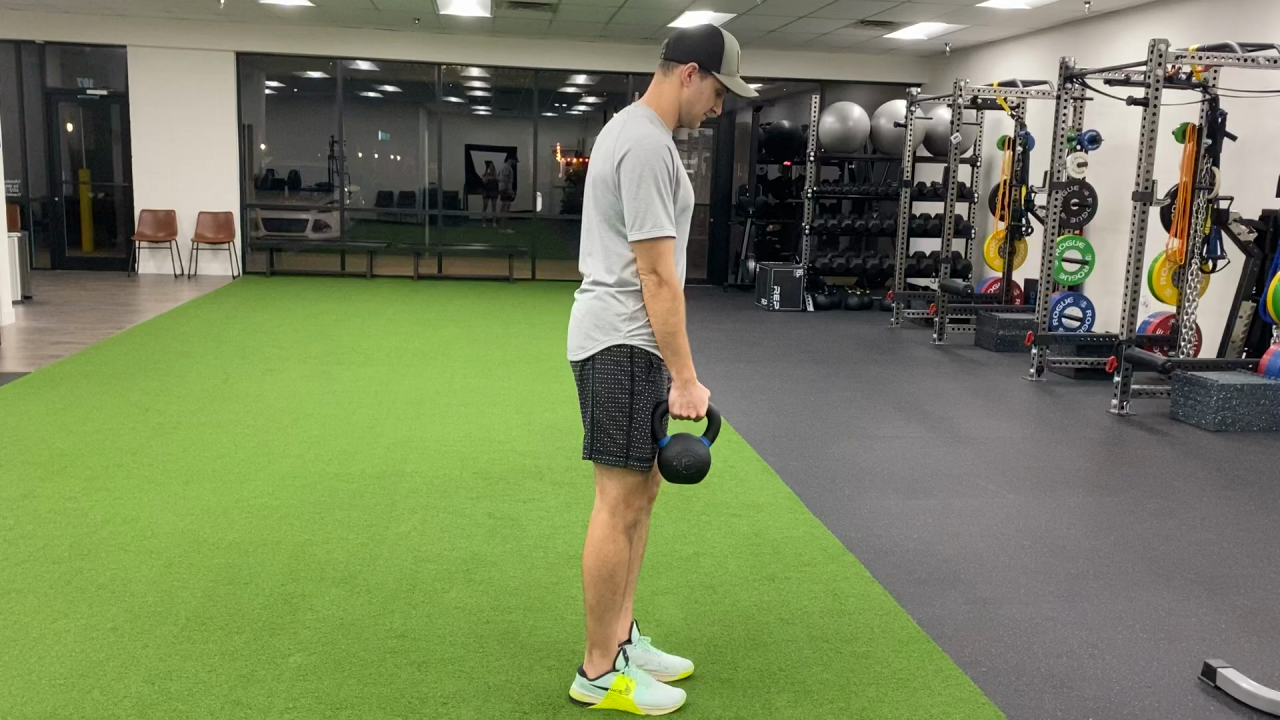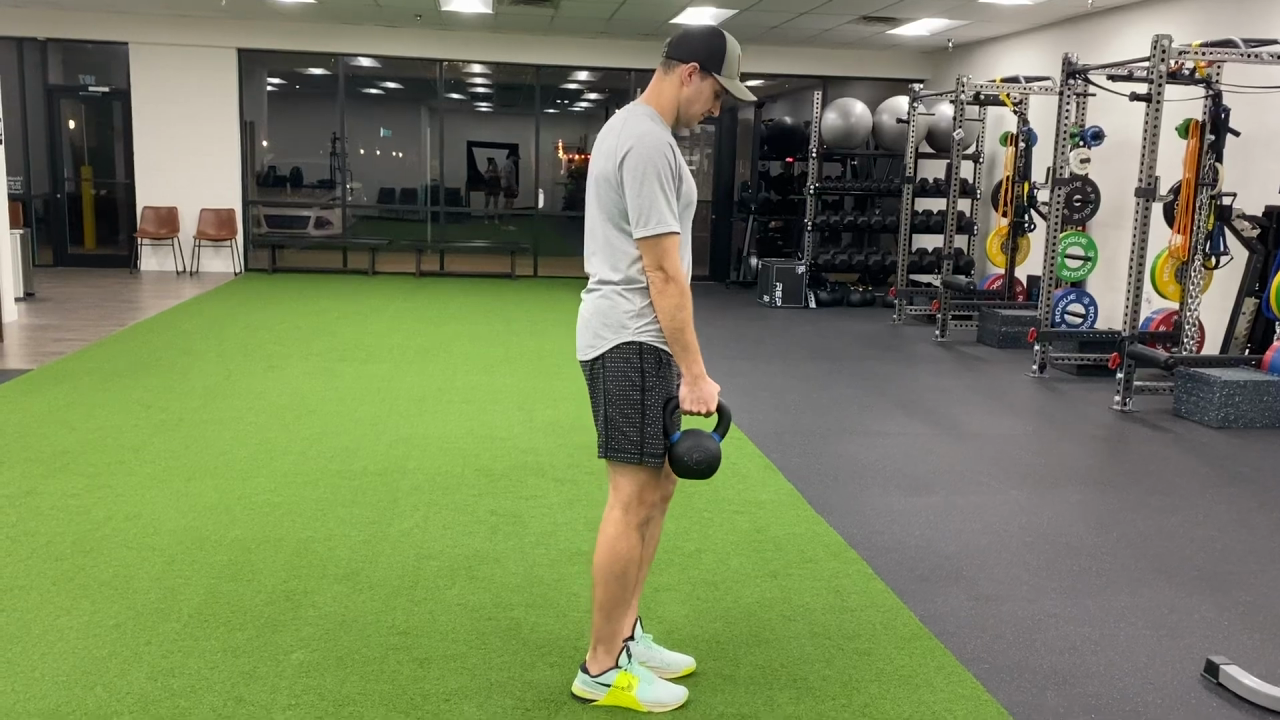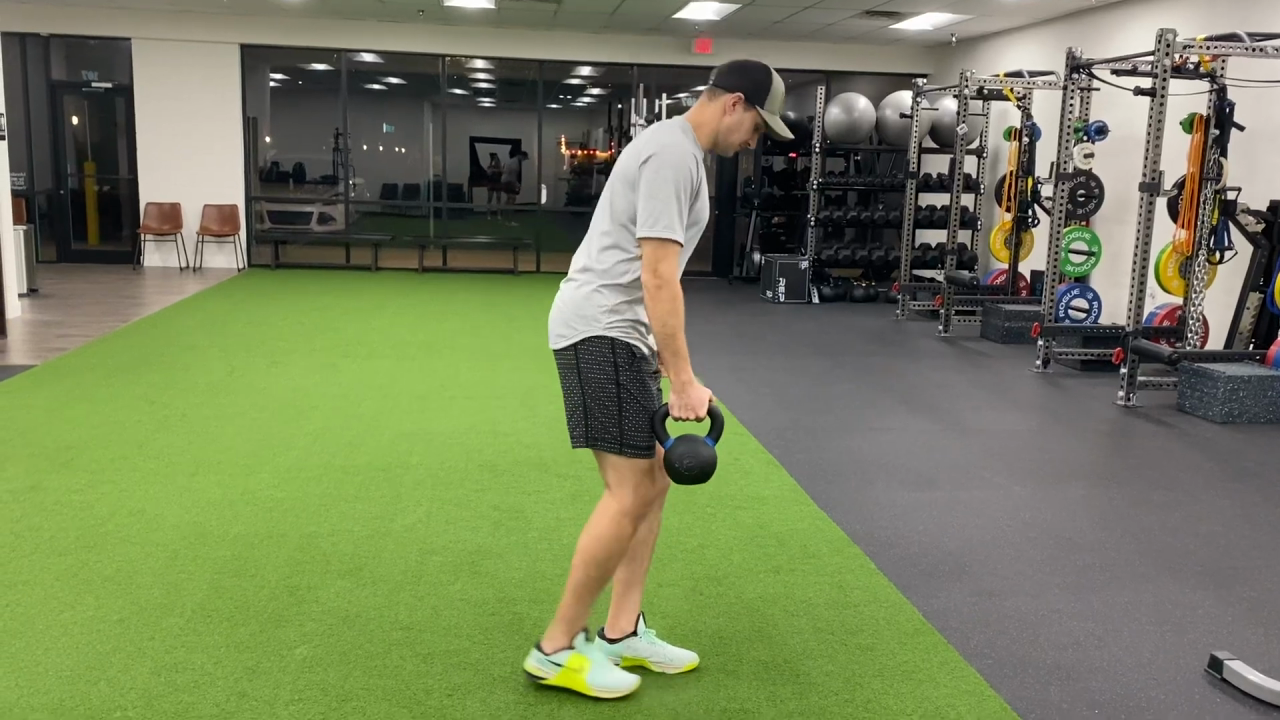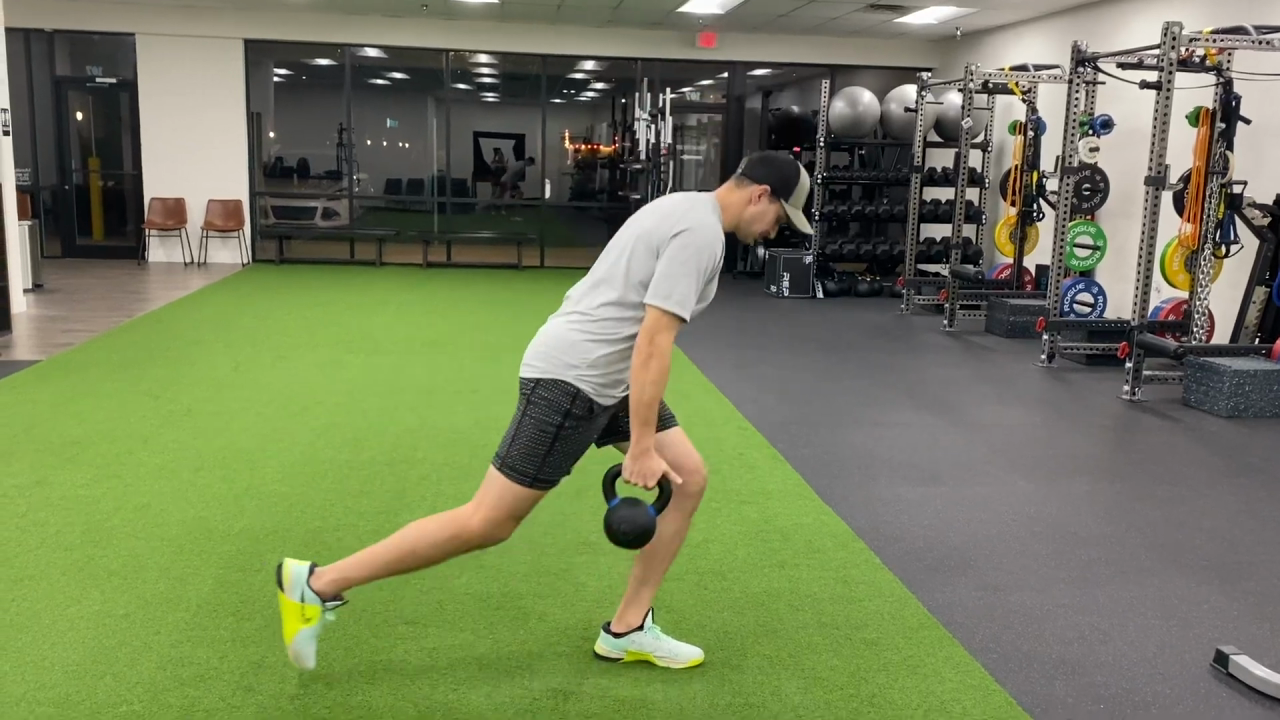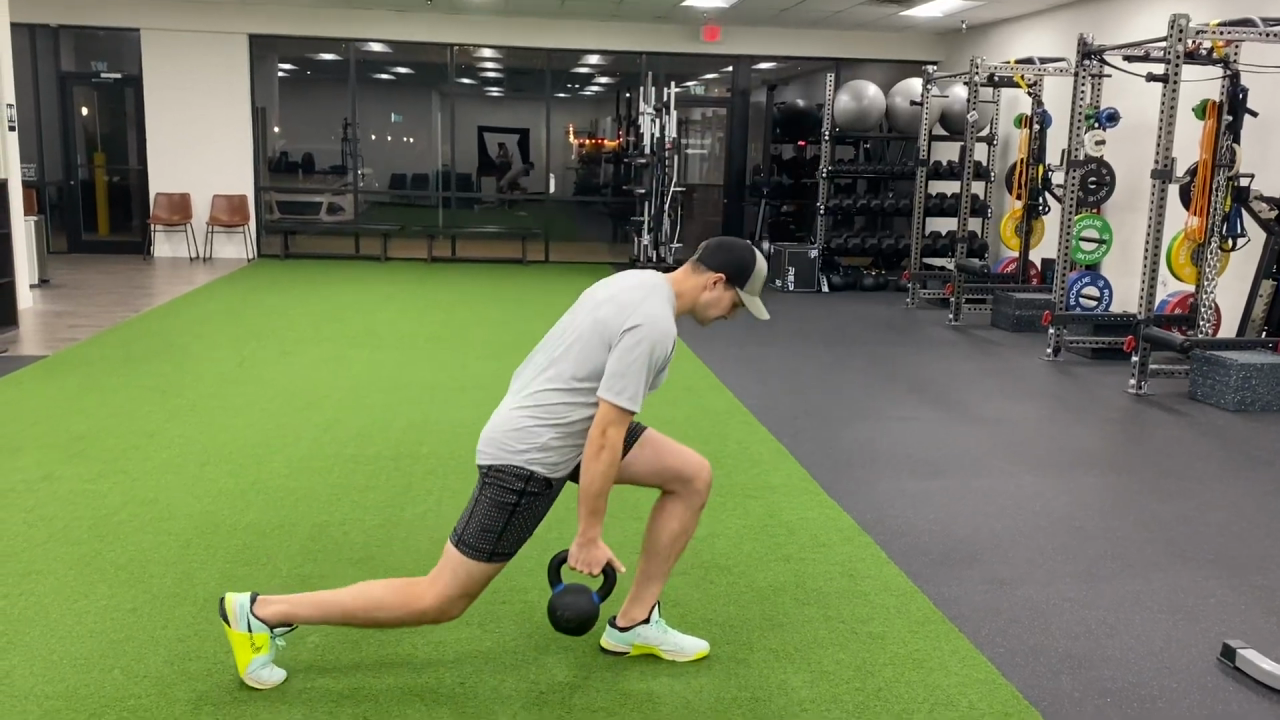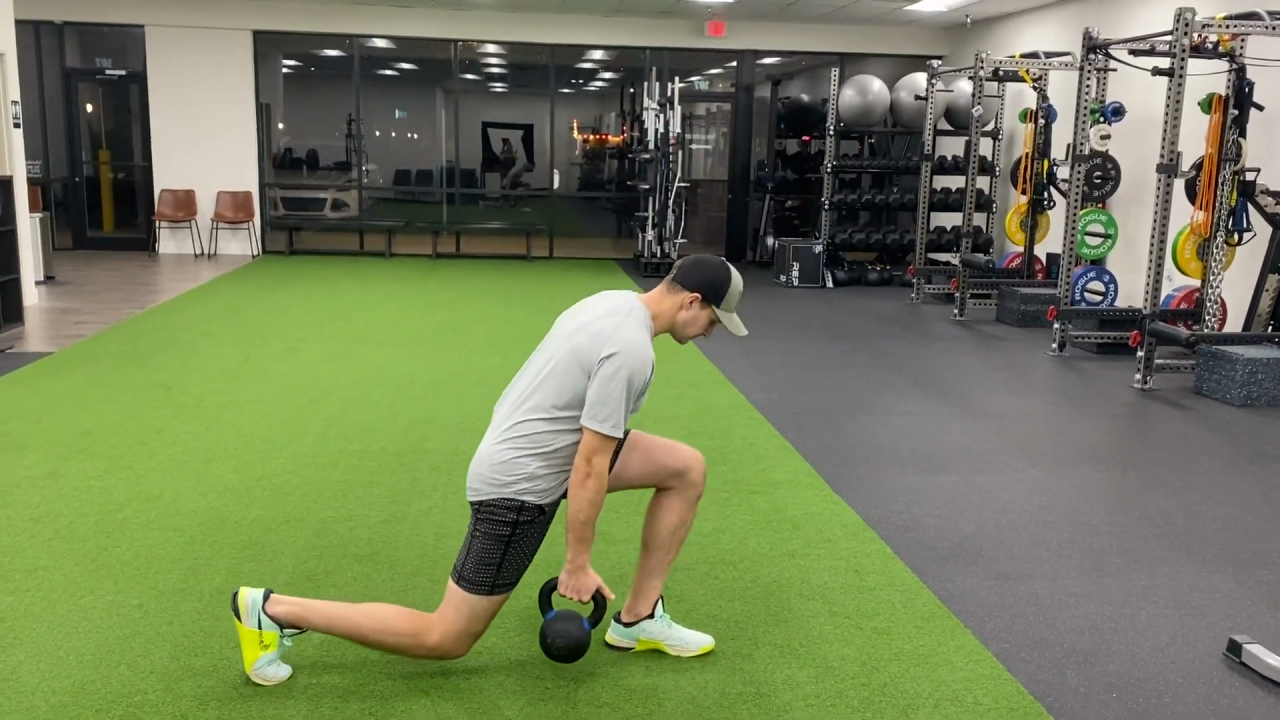
dt=0.3s
person 1, frame 1
left shoulder: (630, 131)
right shoulder: (648, 145)
right elbow: (658, 275)
left wrist: (672, 369)
right wrist: (685, 379)
left hip: (621, 339)
right hip: (623, 344)
left knee: (639, 496)
right knee: (619, 508)
left ankle: (621, 641)
person 1, frame 2
left shoulder: (631, 128)
right shoulder: (649, 142)
right elbow: (664, 272)
right wrist: (694, 374)
left hip: (630, 336)
right hip: (633, 342)
left knee: (652, 493)
right knee: (634, 504)
left ankle: (624, 638)
right ankle: (603, 670)
person 1, frame 3
left shoulder: (679, 146)
right shoulder: (674, 153)
right elbow: (660, 272)
left wrist: (675, 366)
right wrist: (685, 384)
left hip: (618, 329)
right hip: (602, 331)
left knee: (646, 483)
right knee: (633, 494)
left ankle: (621, 632)
right ankle: (558, 645)
person 1, frame 4
left shoulder: (684, 210)
right shoulder: (703, 234)
right elbow: (654, 342)
right wrist: (644, 448)
left hip: (605, 370)
right hip: (575, 375)
left knee: (688, 478)
right knee: (487, 521)
left ankle: (628, 629)
right ankle: (318, 586)
person 1, frame 5
left shoulder: (637, 281)
right shoulder: (653, 328)
right elbow: (606, 437)
right wrist: (590, 536)
left hip: (541, 428)
right hip: (532, 453)
left knee: (693, 477)
right knee: (442, 597)
left ankle: (634, 623)
right ankle: (260, 615)
person 1, frame 6
left shoulder: (612, 303)
right shoulder: (631, 351)
right elbow: (591, 466)
right wrist: (578, 564)
left hip: (527, 450)
right hip: (521, 481)
left knee: (687, 469)
right knee: (445, 639)
left ankle: (640, 618)
right ankle: (272, 611)
